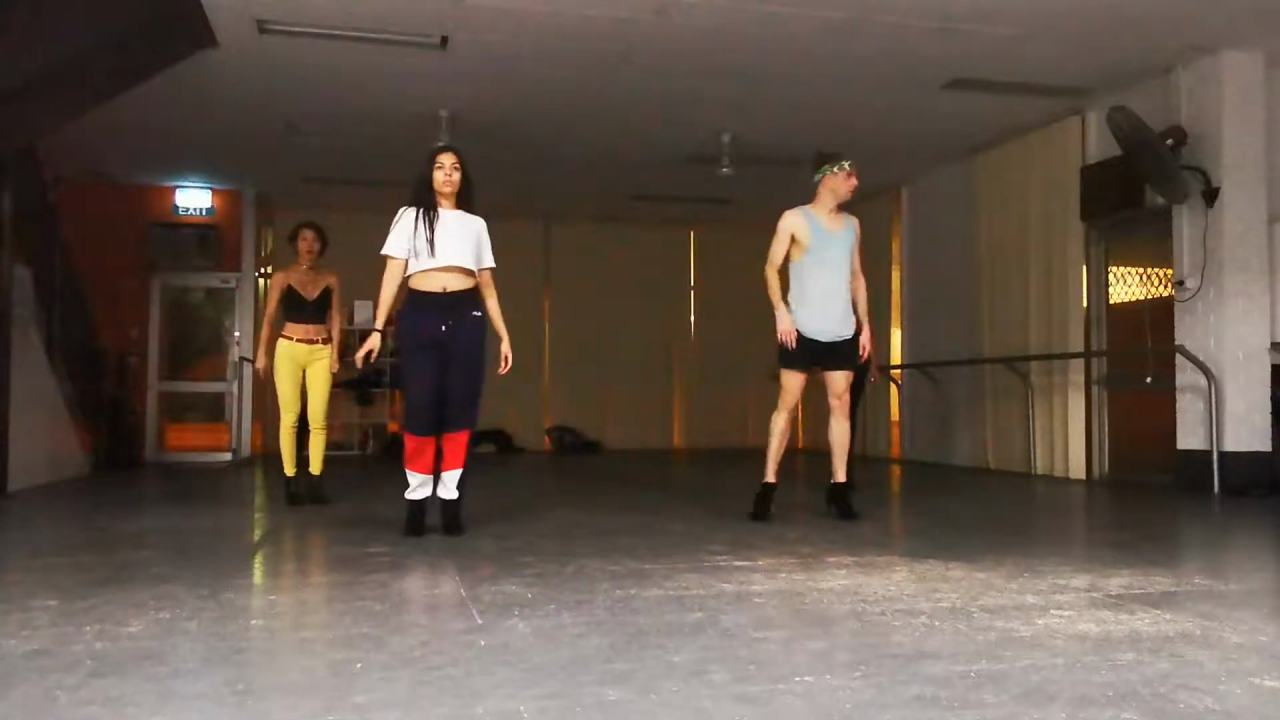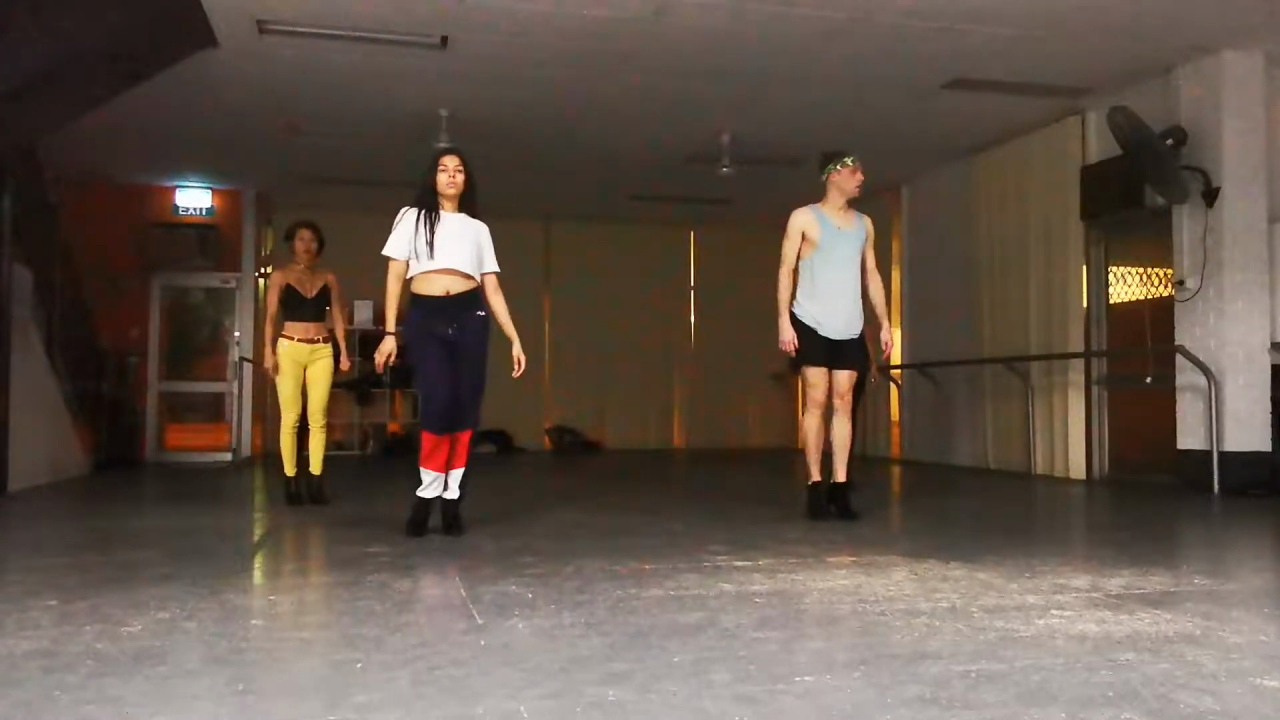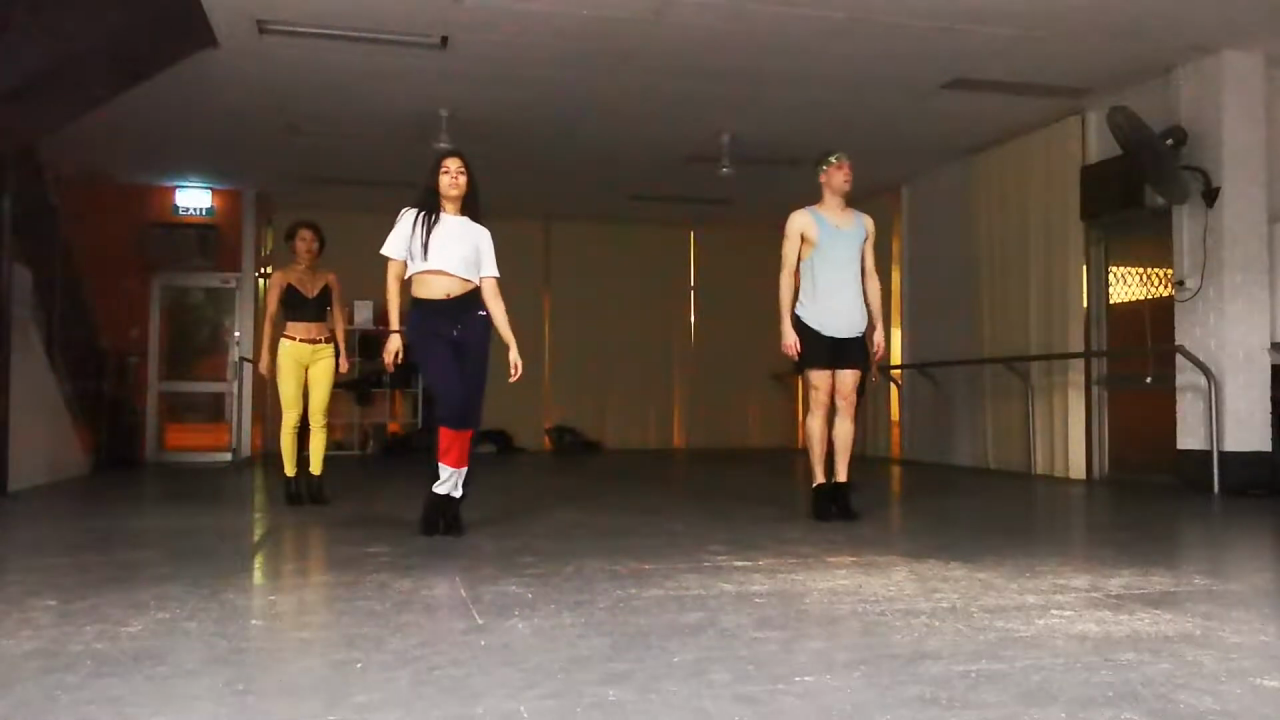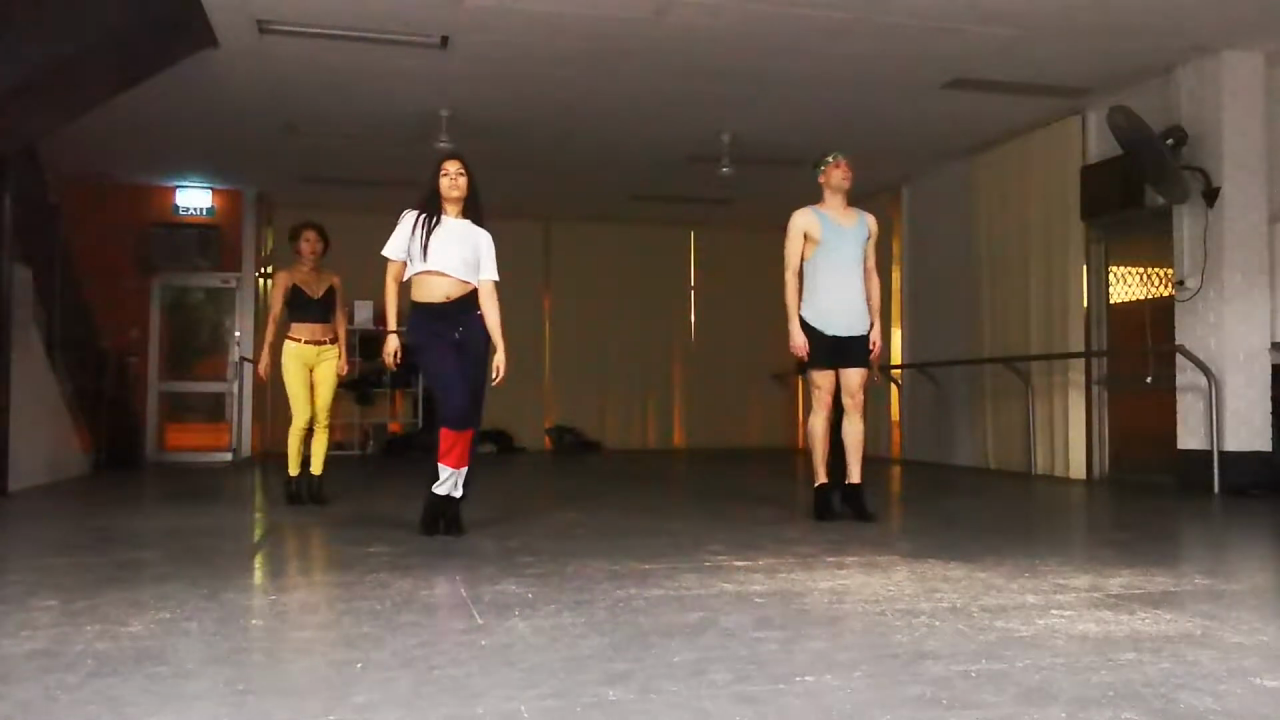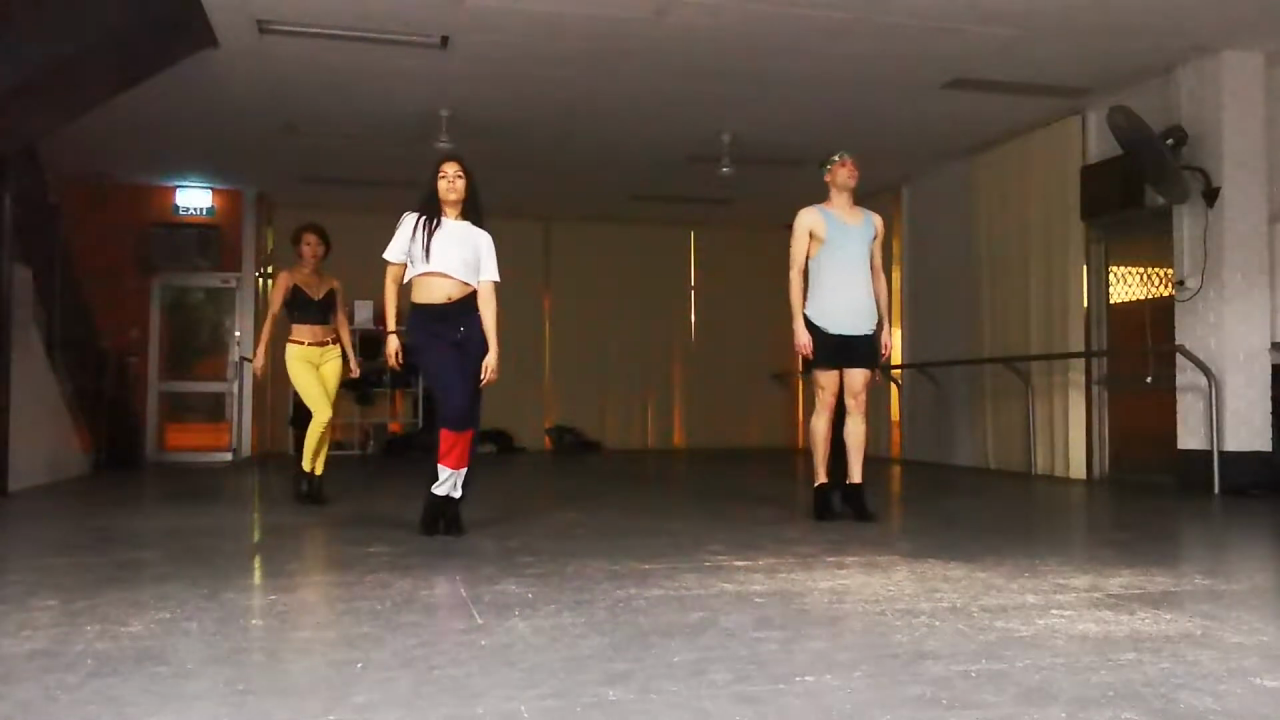
dt=0.3s
person 1, frame 1
left shoulder: (476, 225)
right shoulder: (410, 216)
left elbow: (487, 284)
right elbow: (392, 274)
left wrist: (504, 335)
right wrist: (377, 329)
left hip: (466, 316)
right hip: (420, 315)
left knee: (460, 407)
right knee: (421, 405)
left ankle: (450, 498)
right ankle: (417, 498)
person 1, frame 2
left shoulder: (478, 228)
right shoulder: (412, 217)
left elbow: (493, 288)
right elbow: (395, 276)
left wrist: (515, 339)
right wrist: (390, 332)
left hip: (469, 317)
right hip: (425, 318)
left knee: (465, 409)
right knee: (436, 404)
left ankle: (451, 499)
right ankle: (426, 495)
person 1, frame 3
left shoulder: (479, 233)
right shoulder: (413, 218)
left elbow: (491, 292)
right elbow: (394, 276)
left wrist: (512, 344)
right wrist: (394, 331)
left hip: (470, 319)
right hip: (426, 321)
left knee: (468, 410)
right knee: (452, 401)
left ankle: (452, 499)
right ankle: (441, 490)
person 1, frame 4
left shoulder: (480, 236)
right shoulder: (414, 220)
left elbow: (488, 294)
right elbow: (392, 278)
left wrist: (500, 348)
right wrist: (391, 331)
left hip: (469, 321)
right hip: (426, 323)
left knee: (469, 412)
right knee: (455, 404)
left ankle: (452, 498)
right ankle: (441, 491)
person 1, frame 5
left shoulder: (480, 237)
right shoulder: (414, 223)
left elbow: (487, 294)
right elbow: (392, 280)
left wrist: (493, 349)
right wrist: (390, 332)
left hip: (468, 323)
right hip: (426, 325)
left knee: (467, 413)
right knee: (455, 405)
left ankle: (451, 499)
right ankle: (441, 492)
person 2, frame 1
left shoulder: (852, 225)
right shoulder: (794, 220)
left elbow: (857, 277)
right elbow: (771, 269)
left wrist: (865, 324)
right wrist: (782, 313)
left hip: (842, 330)
right hip: (803, 328)
left knee: (840, 404)
right knee: (787, 404)
left ankle: (838, 487)
right ankle: (768, 484)
person 2, frame 2
left shoulder: (864, 224)
right shoulder: (803, 218)
left elbow: (871, 275)
right elbow: (786, 270)
left wrist: (884, 323)
right wrist: (784, 319)
left hip: (850, 328)
right hip: (811, 324)
left knee: (844, 403)
right knee: (816, 401)
left ankle: (839, 486)
right ankle: (815, 484)
person 2, frame 3
left shoulder: (865, 223)
right shoulder: (802, 220)
left elbow: (870, 276)
right elbow: (787, 273)
left wrist: (878, 325)
right wrist: (786, 324)
left hip: (853, 328)
right hip: (814, 326)
left knee: (846, 404)
right knee: (819, 403)
left ankle: (841, 485)
right ankle: (820, 486)
person 2, frame 4
left shoulder: (867, 221)
right shoulder: (804, 219)
left elbow: (871, 274)
right elbow: (791, 273)
left wrist: (876, 322)
right wrist: (794, 325)
left hip: (856, 327)
right hip: (818, 325)
left knee: (854, 404)
right knee: (822, 403)
left ankle: (853, 486)
right ankle: (822, 486)
person 2, frame 5
left shoulder: (873, 221)
right shoulder: (809, 217)
left elbow: (878, 274)
right elbow: (795, 272)
left wrist: (885, 324)
right wrist: (798, 323)
left hip: (862, 326)
right hip: (823, 324)
left knee: (856, 403)
right knee: (825, 403)
left ankle: (854, 487)
right ankle: (822, 486)
person 3, frame 1
left shoulder: (330, 280)
right shoulder: (282, 277)
left elbow: (335, 319)
right elbow: (269, 316)
left wrist: (336, 353)
right wrist: (261, 351)
left hip: (320, 351)
right hip: (289, 349)
left knee: (318, 419)
right knee: (290, 417)
left ankle: (315, 480)
right ankle: (291, 480)
person 3, frame 2
left shoulder: (328, 279)
right shoulder: (280, 276)
left elbow: (337, 316)
right elbow: (271, 316)
left wrist: (343, 351)
right wrist: (269, 350)
left hip: (322, 350)
right hip: (289, 348)
left knee: (318, 418)
right knee: (290, 417)
left ankle: (315, 480)
right ankle: (291, 481)
person 3, frame 3
left shoulder: (329, 278)
right shoulder: (280, 277)
left elbow: (337, 316)
right elbow: (270, 316)
left wrist: (343, 352)
right wrist: (265, 352)
left hip: (324, 350)
right hip: (291, 348)
left knee: (319, 418)
right knee: (292, 417)
left ankle: (315, 481)
right ankle: (291, 481)
person 3, frame 4
left shoulder: (333, 280)
right shoulder: (285, 277)
left elbow: (339, 319)
right elbow: (274, 316)
left wrist: (343, 354)
right wrist: (265, 353)
left hip: (328, 352)
right hip: (296, 350)
left knee: (323, 419)
right knee: (302, 416)
left ankle: (315, 481)
right ankle: (293, 480)
person 3, frame 5
left shoulder: (333, 283)
right shoulder: (287, 278)
left elbow: (341, 321)
right elbow: (272, 315)
left wrist: (351, 356)
right wrist: (261, 351)
left hip: (331, 353)
right hip: (299, 352)
left knee: (325, 417)
right knee: (323, 412)
left ankle: (316, 481)
right ankle: (304, 471)
